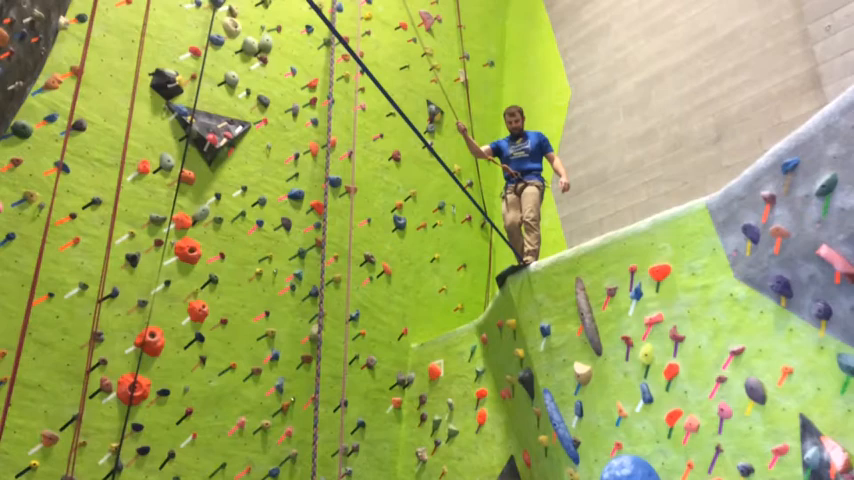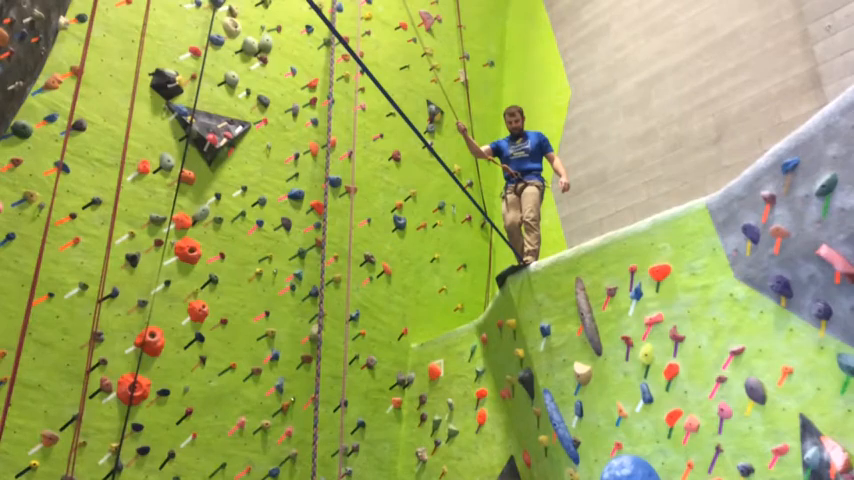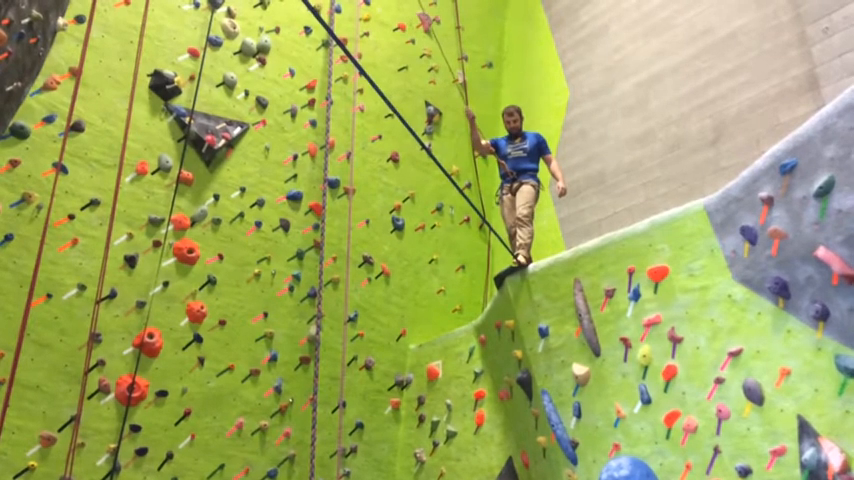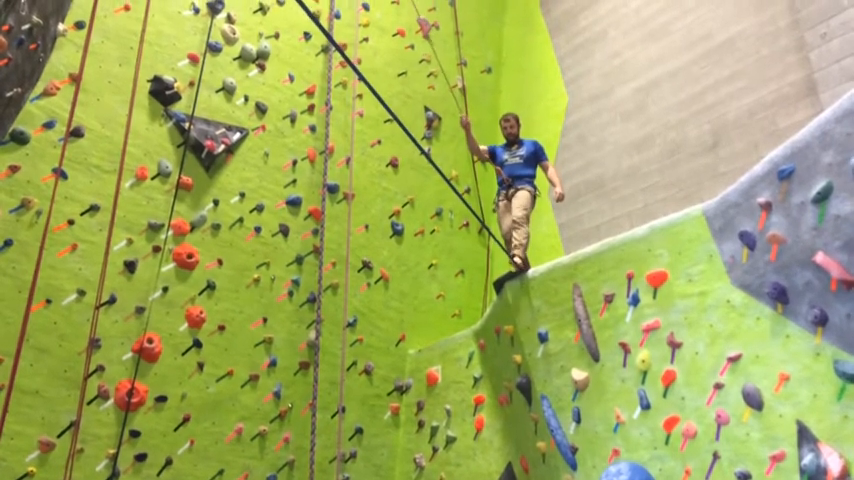
dt=1s
person 1, frame 1
left shoulder: (537, 137)
right shoulder: (501, 144)
left elbow: (553, 159)
right elbow: (479, 152)
left wrist: (563, 176)
right wrist: (466, 135)
left hip: (532, 182)
right hip: (511, 187)
left knee: (530, 219)
right knee: (511, 224)
left ankle: (530, 261)
right ankle: (522, 261)
person 1, frame 2
left shoulder: (537, 137)
right shoulder: (501, 144)
left elbow: (553, 159)
right elbow: (479, 152)
left wrist: (563, 176)
right wrist: (466, 135)
left hip: (532, 182)
right hip: (511, 187)
left knee: (530, 219)
right knee: (510, 223)
left ankle: (531, 260)
right ankle: (522, 260)
person 1, frame 3
left shoulder: (535, 138)
right shoulder: (499, 143)
left elbow: (550, 161)
right elbow: (479, 146)
left wrist: (560, 180)
right wrist: (472, 123)
left hip: (527, 182)
right hip: (507, 187)
left knee: (523, 216)
right knee: (512, 227)
left ankle: (523, 255)
right ankle: (525, 263)
person 1, frame 4
left shoulder: (532, 145)
right shoulder: (497, 150)
left elbow: (548, 168)
right elbow: (476, 151)
left wrist: (557, 186)
right wrist: (468, 131)
left hip: (524, 188)
right hip: (503, 193)
left knee: (519, 218)
right knee: (507, 232)
left ankle: (518, 256)
right ankle: (524, 269)
